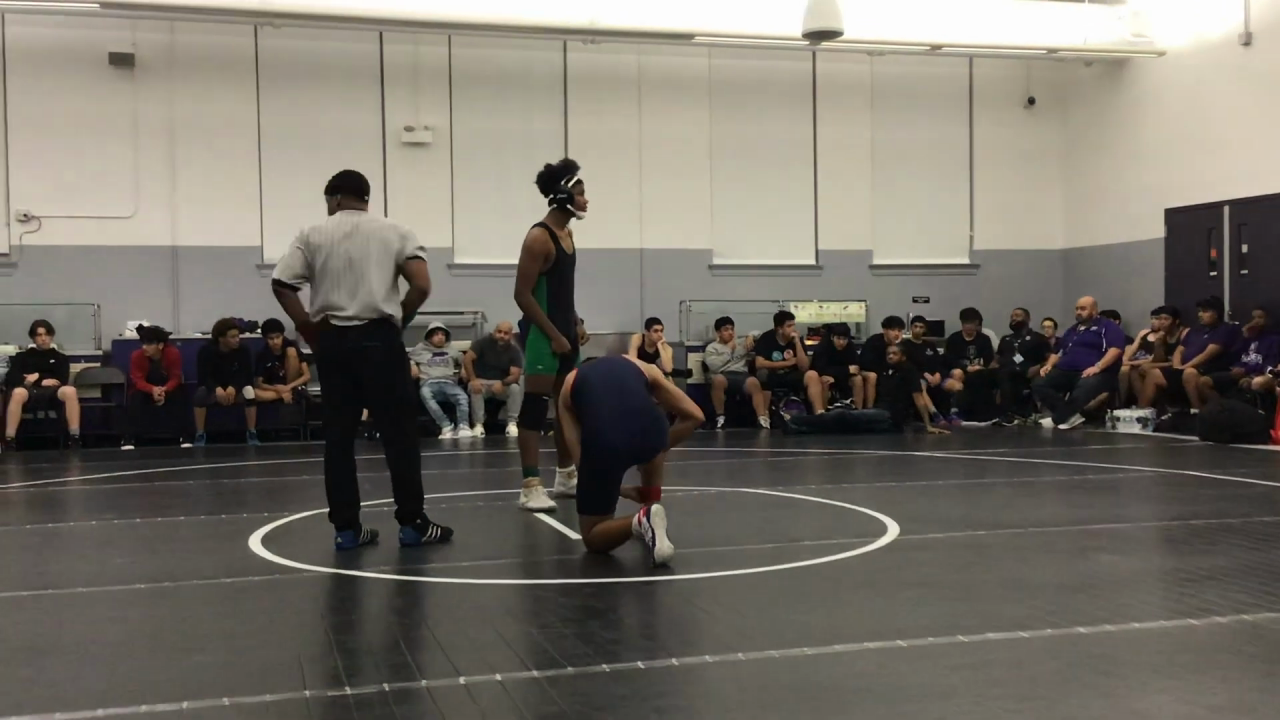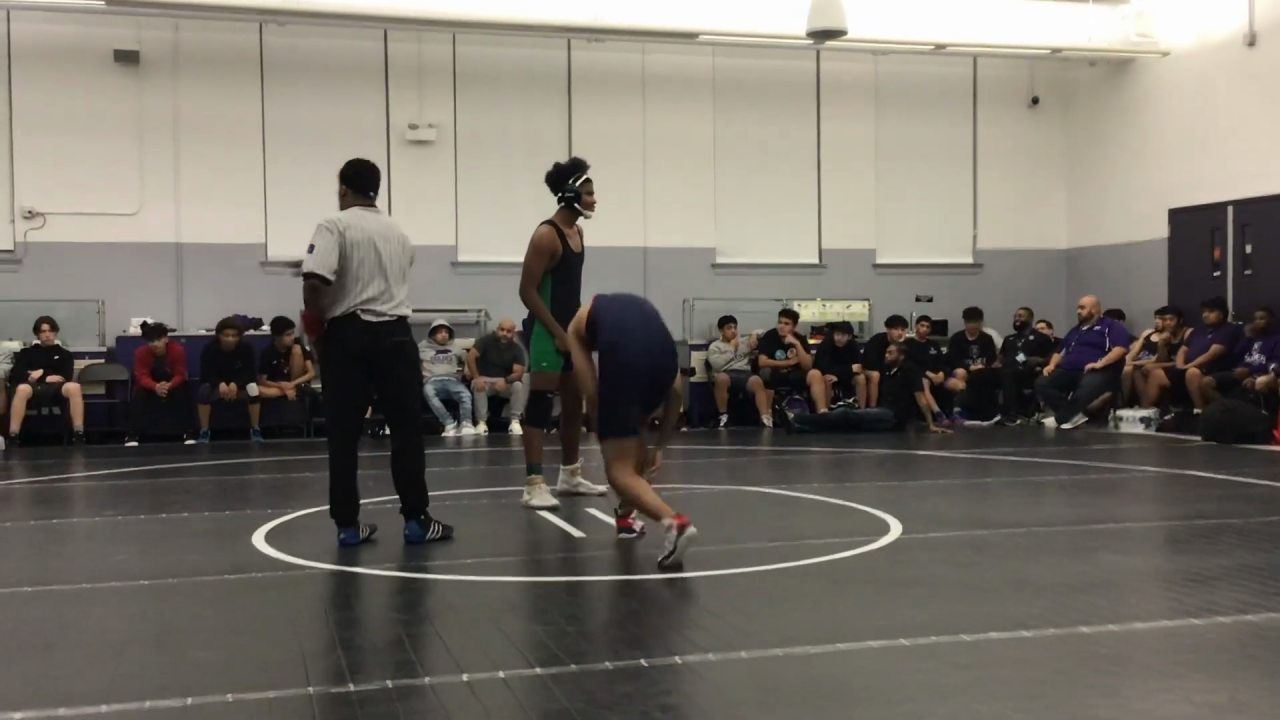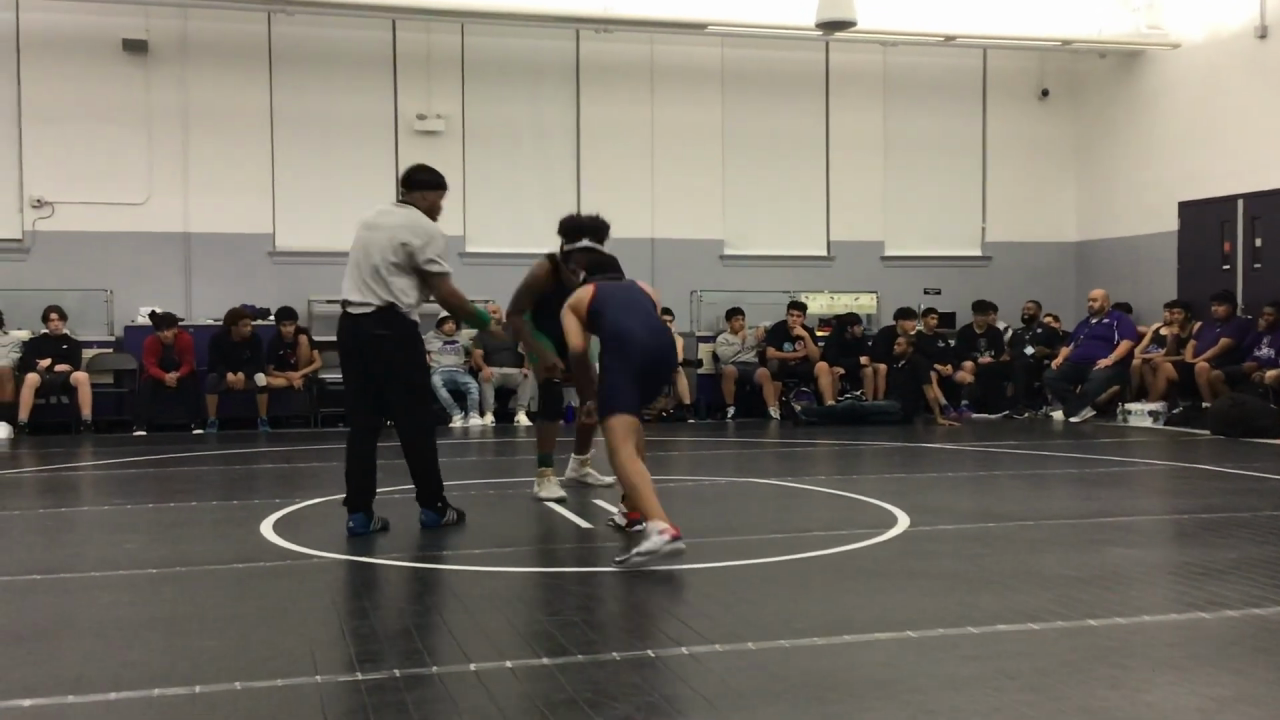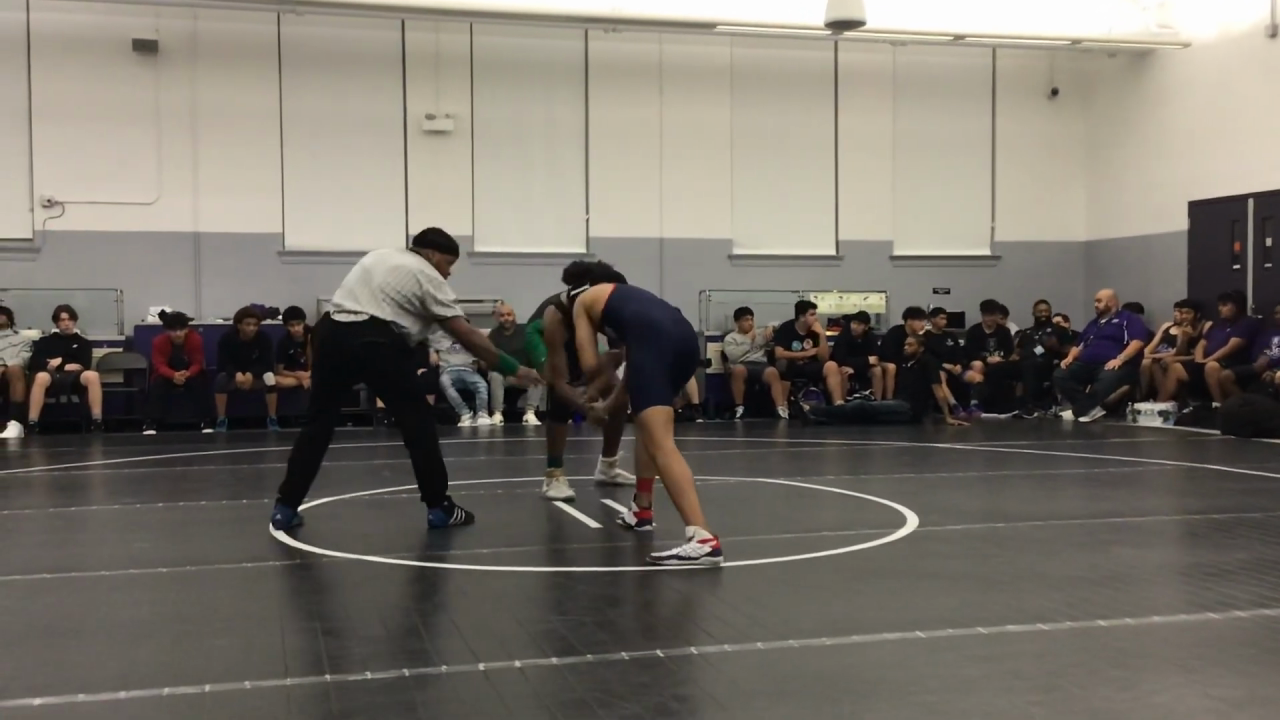
dt=1s
person 1, frame 1
left shoulder: (312, 235)
right shoulder: (393, 232)
left elbow: (281, 285)
right elbow: (422, 285)
left wrist: (308, 329)
right wrist: (399, 317)
left hip: (332, 340)
right hip: (378, 339)
left knee: (339, 437)
right knee: (399, 433)
left ankle: (346, 527)
right ankle: (413, 523)
person 1, frame 2
left shoulder: (334, 226)
right shoulder: (398, 232)
left elbow: (315, 281)
left wrist: (314, 323)
left hip: (346, 335)
right hip: (395, 335)
left knee: (344, 434)
right knee: (407, 429)
left ankle: (348, 524)
right ankle: (416, 520)
person 1, frame 3
left shoulder: (371, 219)
right shoulder: (425, 230)
right elbow: (445, 295)
right wrist: (484, 321)
left hip: (351, 325)
right hip: (391, 328)
left knee: (364, 422)
right knee: (415, 419)
left ankle: (359, 513)
right ankle: (433, 507)
person 1, frame 4
left shoulder: (378, 255)
right shoulder: (427, 276)
right elbow: (467, 336)
right wrist: (513, 369)
left hip: (331, 332)
right hip: (375, 341)
left knee: (319, 421)
right knee: (417, 421)
left ankle: (285, 508)
right ankle: (439, 507)
person 2, frame 1
left shoulder: (567, 233)
right shoulder: (538, 237)
right elbow: (523, 294)
left wrist: (576, 323)
right wrist: (553, 335)
left hip: (565, 331)
right hip: (542, 334)
left knee: (568, 404)
right knee: (535, 406)
left ankle: (566, 476)
right ankle: (530, 486)
person 2, frame 2
left shoulder: (577, 232)
right shoulder: (546, 235)
right elbow: (527, 291)
right wrist: (557, 332)
left hip: (572, 328)
right hip: (548, 331)
left knee: (575, 403)
right knee: (541, 404)
left ankle: (570, 475)
right ankle: (534, 485)
person 2, frame 3
left shoulder: (601, 267)
right shoulder: (544, 270)
right elbow: (513, 315)
right wrist: (540, 355)
right hip: (538, 326)
right knee: (552, 388)
left ankle: (579, 465)
right ankle: (544, 475)
person 2, frame 4
right shoulder: (557, 315)
left elbow: (617, 352)
right elbow: (559, 381)
left wrist: (597, 386)
right wrist: (585, 409)
left hip: (578, 338)
right hip: (542, 336)
right knee: (561, 395)
left ankle: (608, 467)
right ankle: (554, 476)
person 3, frame 1
left shoulder: (571, 382)
right shoulder: (639, 365)
left elbow: (581, 460)
right elbow: (695, 416)
left wrist: (623, 491)
left hip: (603, 442)
right hip: (649, 431)
left knee: (593, 538)
left ankle: (641, 521)
right ankle: (651, 509)
person 3, frame 2
left shoulder: (581, 322)
right shoulder: (642, 306)
left elbow: (592, 391)
right elbow: (675, 389)
left wrist: (607, 437)
right wrist: (657, 445)
left hip: (621, 358)
right hip: (662, 353)
left knee: (620, 471)
right knee: (636, 430)
left ankle: (674, 522)
right ankle: (628, 516)
person 3, frame 3
left shoulder: (577, 299)
right shoulder: (644, 289)
left elbow: (577, 348)
left wrist: (590, 396)
left hip: (624, 348)
right hip: (663, 349)
left knee: (622, 450)
right knee: (630, 425)
left ankle: (661, 530)
right ankle: (634, 508)
person 3, frame 4
left shoulder: (584, 300)
right shoulder: (630, 298)
left elbow: (590, 366)
right elbow: (635, 368)
left wrist: (606, 368)
right wrist: (609, 404)
left hip: (653, 342)
right hip: (686, 339)
left knee: (660, 444)
right knee: (646, 423)
left ankle: (703, 539)
right ankle: (641, 510)
